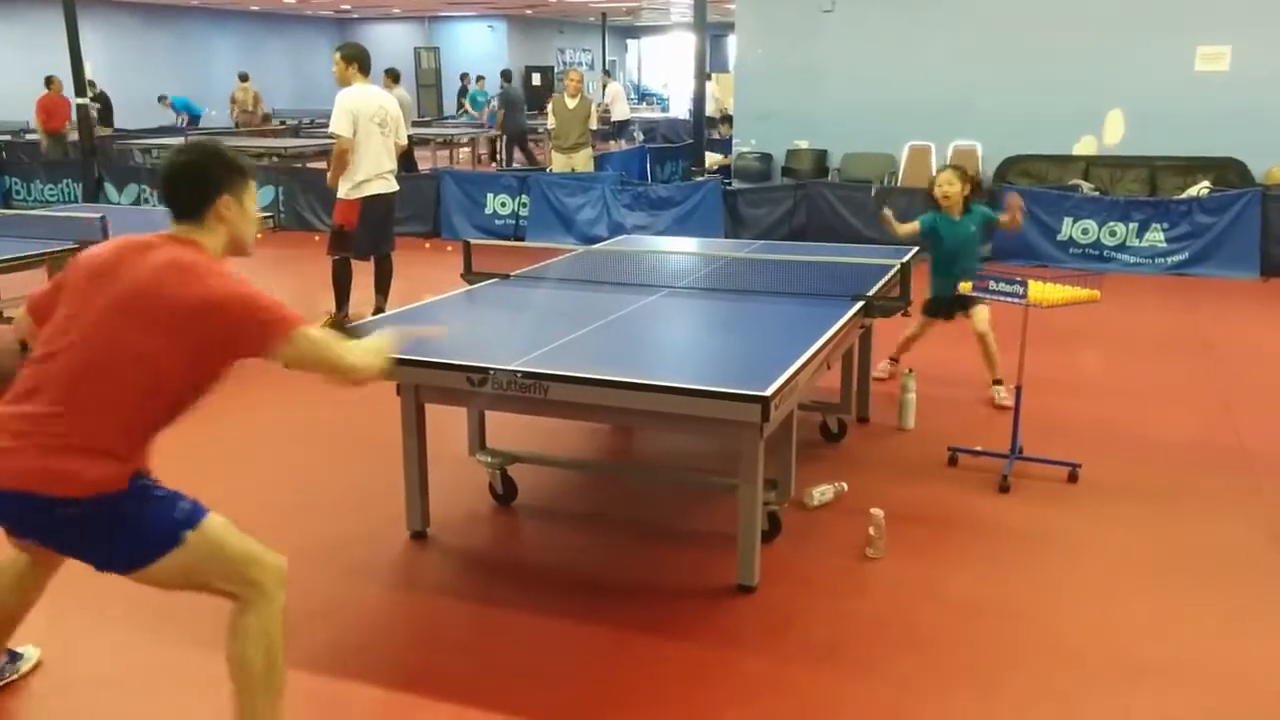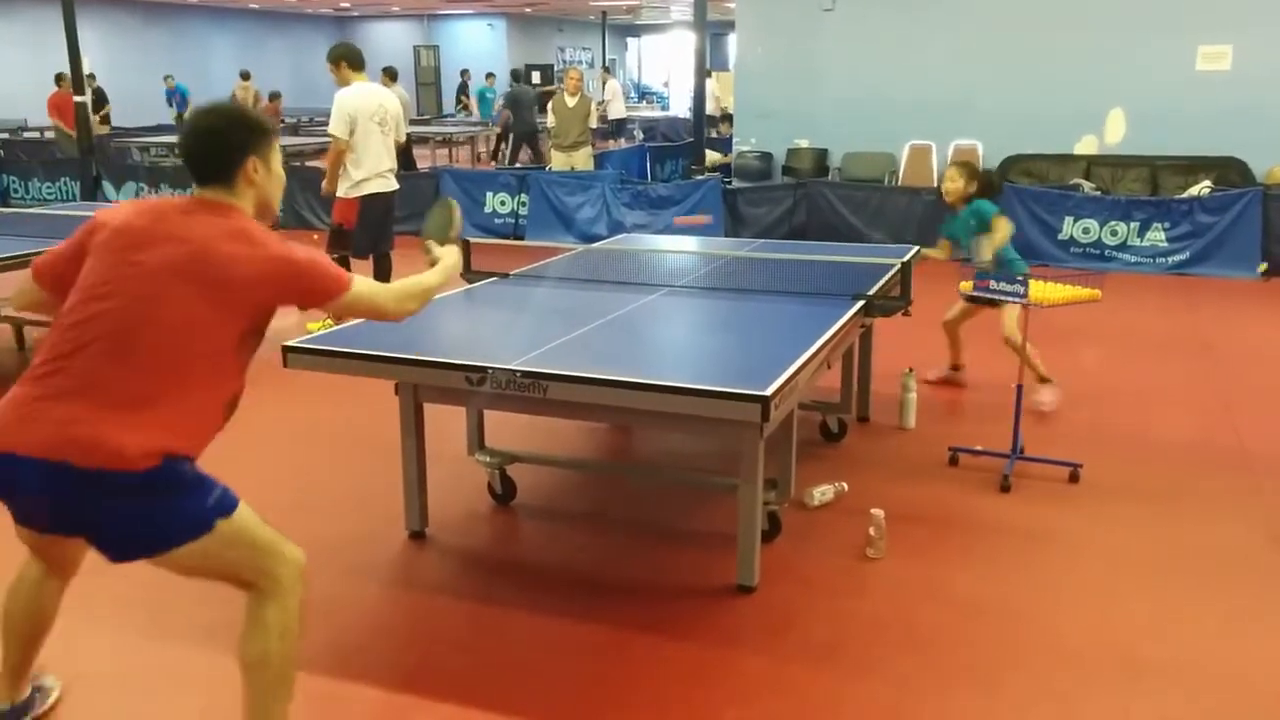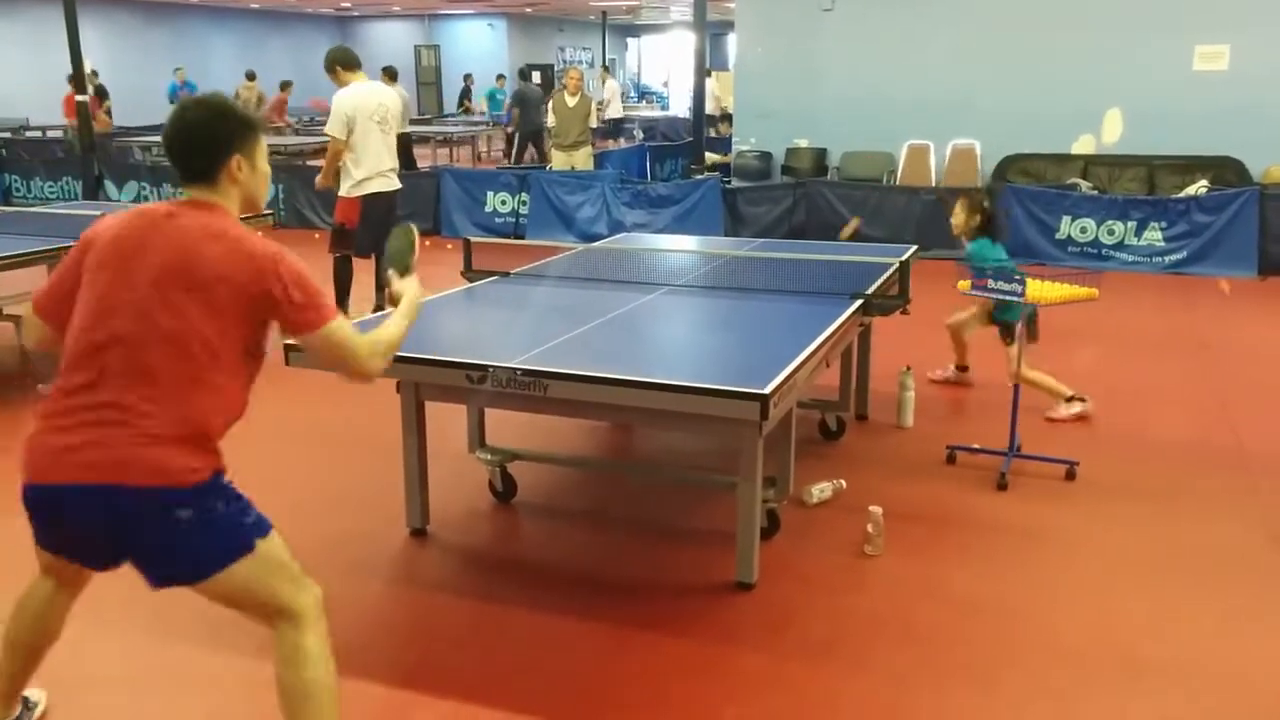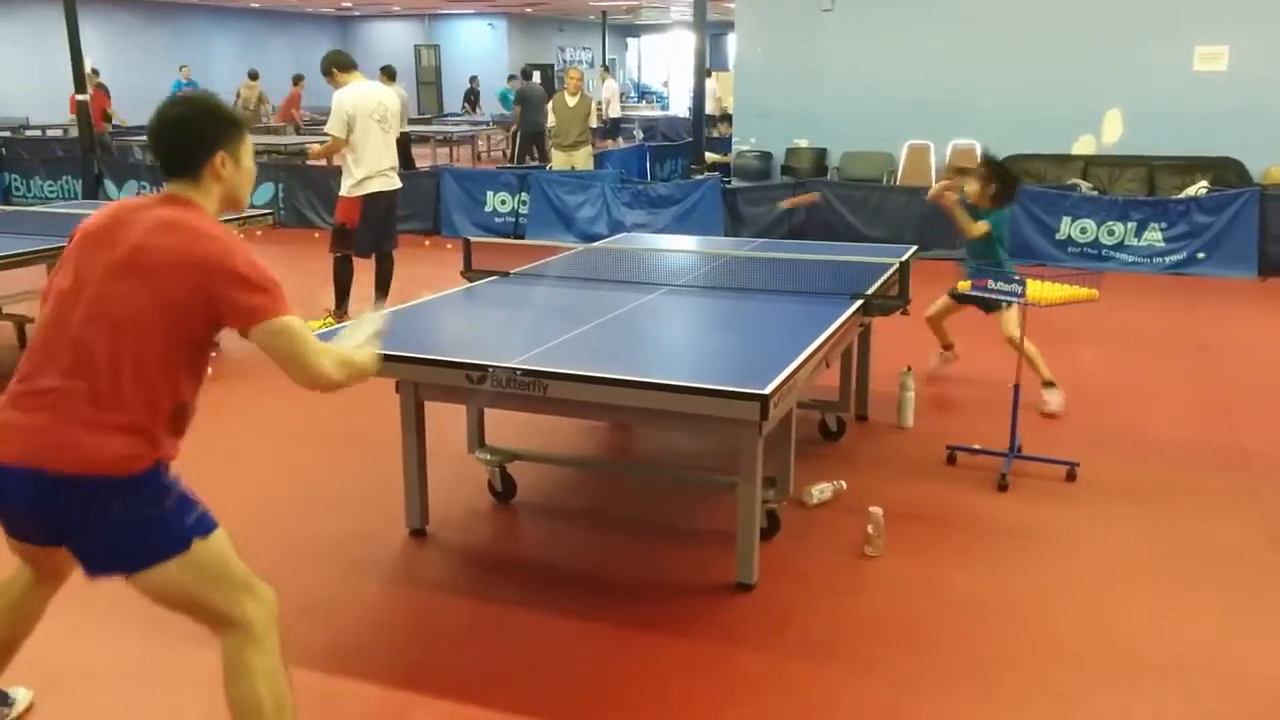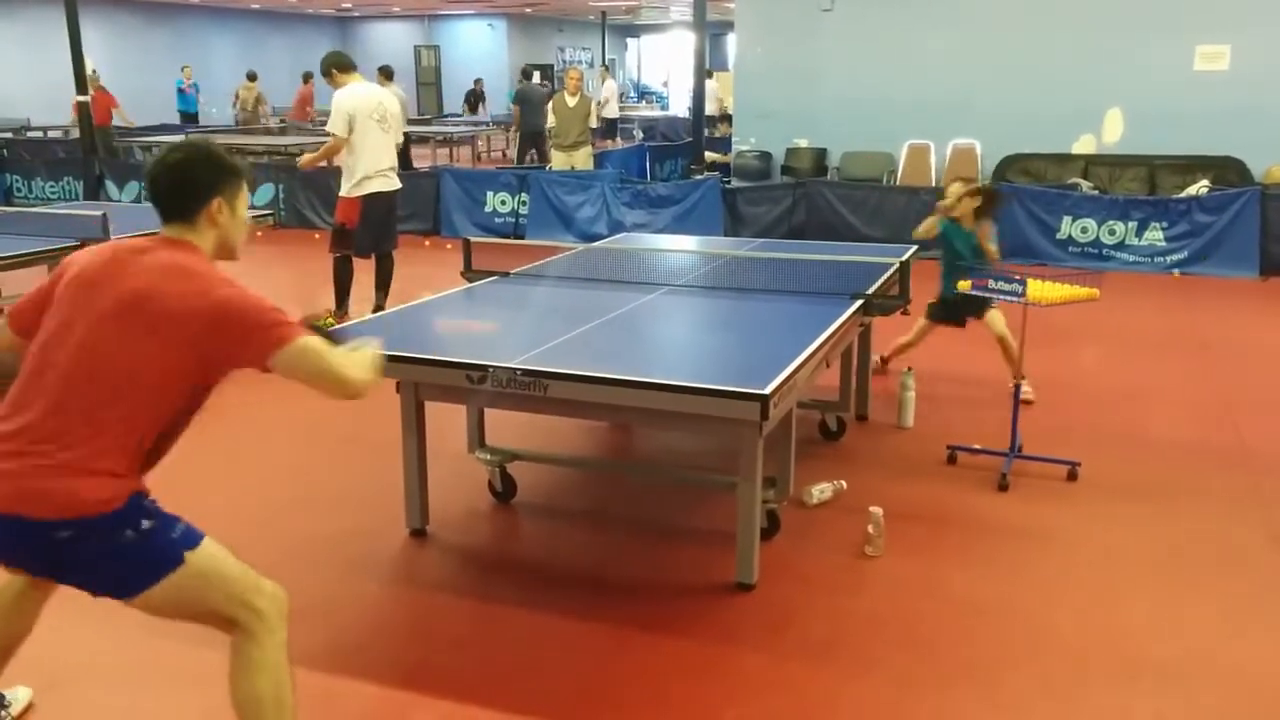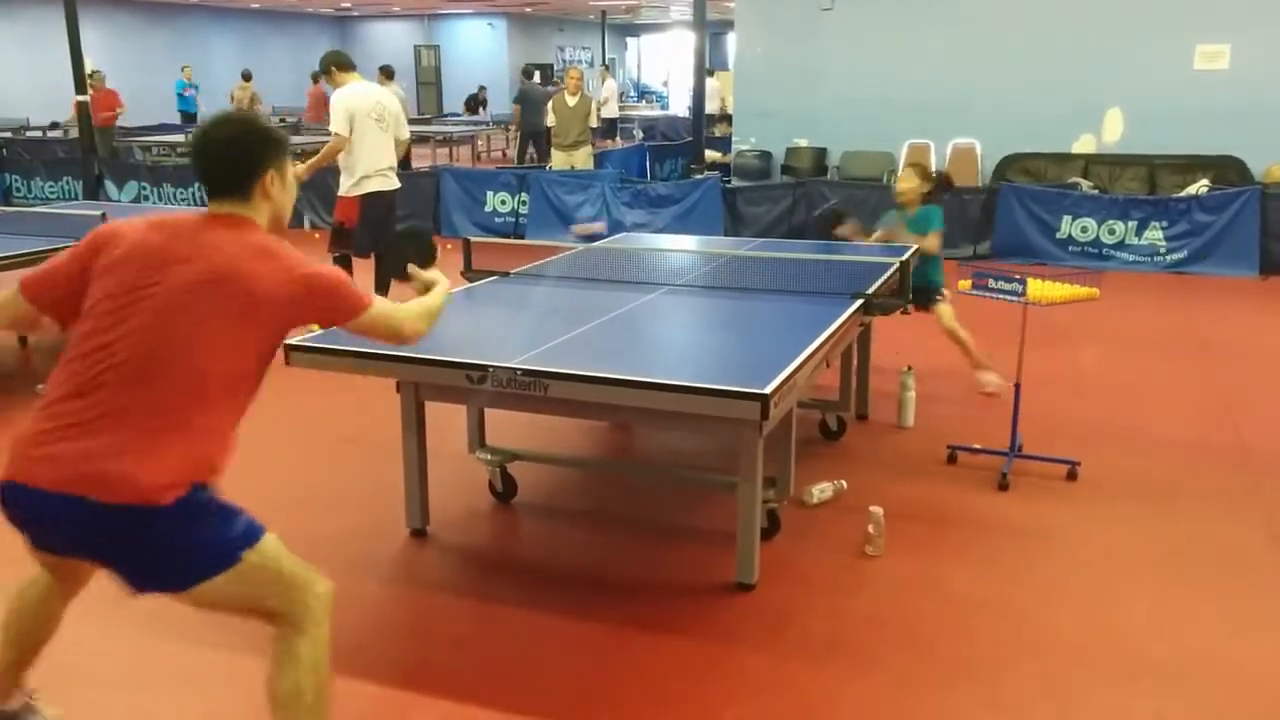
dt=0.2s
person 1, frame 1
left shoulder: (102, 255)
right shoulder: (223, 295)
right elbow: (355, 366)
right wrist: (384, 339)
right hip: (83, 487)
right knee: (262, 580)
person 1, frame 2
left shoulder: (117, 219)
right shoulder: (272, 259)
right elbow: (395, 303)
right wrist: (443, 268)
right hip: (121, 466)
left knee: (51, 560)
right knee: (281, 574)
person 1, frame 3
left shoulder: (107, 233)
right shoulder: (262, 262)
right elbow: (366, 362)
right wrist: (406, 303)
left hip: (52, 472)
right hip: (161, 484)
left knee: (59, 576)
right knee: (298, 610)
person 1, frame 4
left shoulder: (99, 225)
right shoulder: (219, 255)
right elbow: (322, 373)
right wrist: (364, 356)
right hip: (101, 473)
right knee: (249, 616)
person 1, frame 5
left shoulder: (87, 263)
right shoulder: (222, 301)
right elbow: (349, 380)
right wrist: (367, 355)
right hip: (79, 508)
right knee: (260, 612)
person 1, frame 6
left shoulder: (120, 238)
right shoulder: (294, 277)
right elbow: (410, 326)
right wrist: (435, 288)
right hip: (143, 497)
left knee: (63, 570)
right knee: (306, 607)
person 2, frame 1
left shoulder: (347, 98)
right shoulder: (389, 99)
left elbow: (343, 146)
right elbow: (401, 145)
left wrist: (333, 175)
left hip: (357, 189)
right hip: (386, 187)
left knee: (340, 254)
right knee: (382, 253)
left ankle: (341, 316)
right ankle: (380, 312)
person 2, frame 2
left shoulder: (345, 97)
right shoulder: (389, 97)
left elbow: (339, 147)
left wrist: (329, 180)
left hip: (355, 189)
right hip: (386, 185)
left knee: (339, 253)
right knee: (381, 251)
left ankle: (338, 316)
person 2, frame 3
left shoulder: (345, 97)
right shoulder: (390, 94)
left elbow: (337, 147)
left wrist: (326, 176)
left hip: (357, 188)
right hip: (388, 184)
left knee: (342, 251)
right knee: (384, 251)
left ankle: (341, 311)
right ankle: (381, 308)
person 2, frame 4
left shoulder: (344, 96)
right shoulder: (388, 94)
left elbow: (336, 144)
left wrist: (317, 152)
left hip: (359, 187)
right hip: (388, 183)
left knee: (342, 251)
right knee: (384, 250)
left ankle: (340, 314)
right ankle: (379, 309)
person 2, frame 5
left shoulder: (344, 96)
right shoulder: (387, 96)
left elbow: (337, 144)
left wrist: (313, 159)
left hip: (358, 188)
right hip: (388, 185)
left knee: (342, 252)
right knee: (383, 251)
left ankle: (340, 314)
right ankle: (379, 309)
person 2, frame 6
left shoulder: (342, 97)
right shoulder: (387, 96)
left elbow: (338, 143)
right elbow: (403, 141)
left wrist: (310, 167)
left hip: (358, 188)
right hip: (387, 184)
left knee: (341, 251)
right knee: (383, 250)
person 3, frame 1
left shoulder: (978, 214)
right shoulder: (932, 220)
left elbow: (1010, 223)
right elbow: (901, 231)
left wrist: (1014, 213)
right wrist: (889, 221)
right hip: (943, 289)
left knee: (982, 331)
right knee: (915, 333)
left ankle: (998, 386)
right ankle: (892, 362)
person 3, frame 2
left shoulder: (980, 207)
right shoulder: (951, 220)
left elbow: (1006, 228)
right elbow: (944, 254)
left wrist: (990, 246)
right wrist: (925, 253)
left hip: (1011, 277)
left knee: (1010, 335)
right knee: (949, 322)
left ankle: (1045, 383)
right ankle: (955, 370)
person 3, frame 3
left shoulder: (974, 251)
right shoulder: (984, 244)
left wrist: (975, 318)
left hip: (1015, 311)
right hip: (1001, 303)
left knee: (1017, 372)
right knee: (953, 324)
left ankle: (1076, 400)
right ankle: (961, 371)
person 3, frame 4
left shoulder: (1000, 212)
right shoulder: (969, 204)
left elbow: (972, 233)
right elbow: (934, 195)
left wrist: (953, 207)
right wrist: (943, 186)
right hip: (972, 279)
left knee: (1012, 335)
right knee: (931, 317)
left ankle: (1050, 387)
right ankle: (948, 351)
person 3, frame 5
left shoulder: (985, 226)
right shoulder: (947, 225)
left elbow: (994, 260)
right elbow: (919, 235)
left wrist: (986, 240)
right wrist: (939, 214)
left hip: (979, 295)
right hip: (949, 296)
left knee: (1001, 334)
right knee: (913, 339)
left ankle: (1020, 381)
right ankle: (883, 360)
person 3, frame 6
left shoulder: (932, 213)
right shoulder: (894, 215)
left elbow: (932, 248)
right elbow: (872, 243)
left wrist: (903, 235)
left hip: (929, 282)
left knee: (949, 326)
left ankle: (985, 370)
